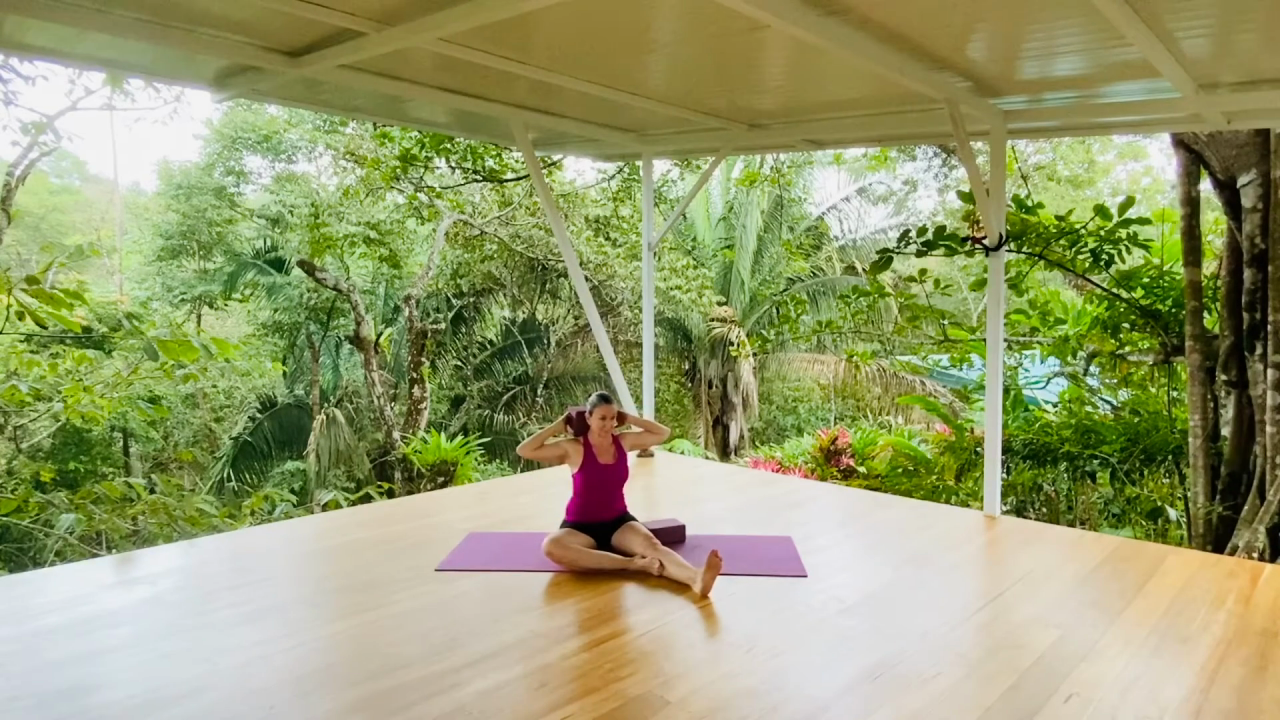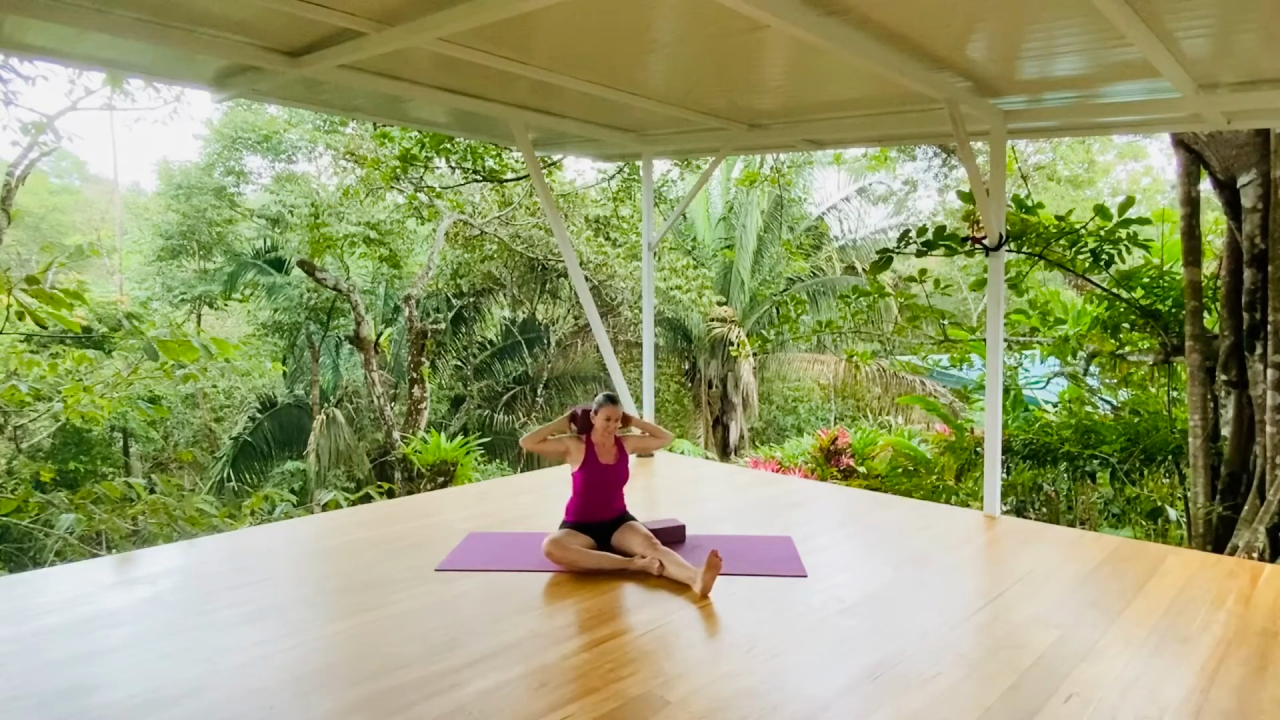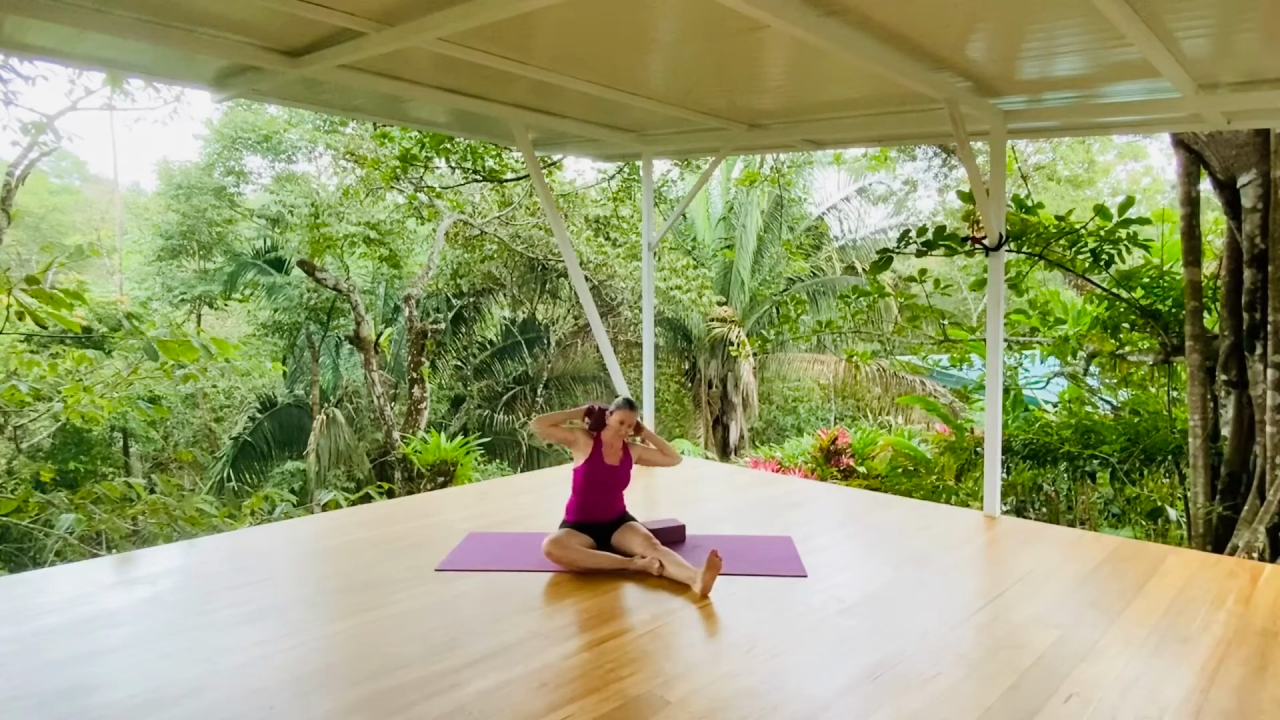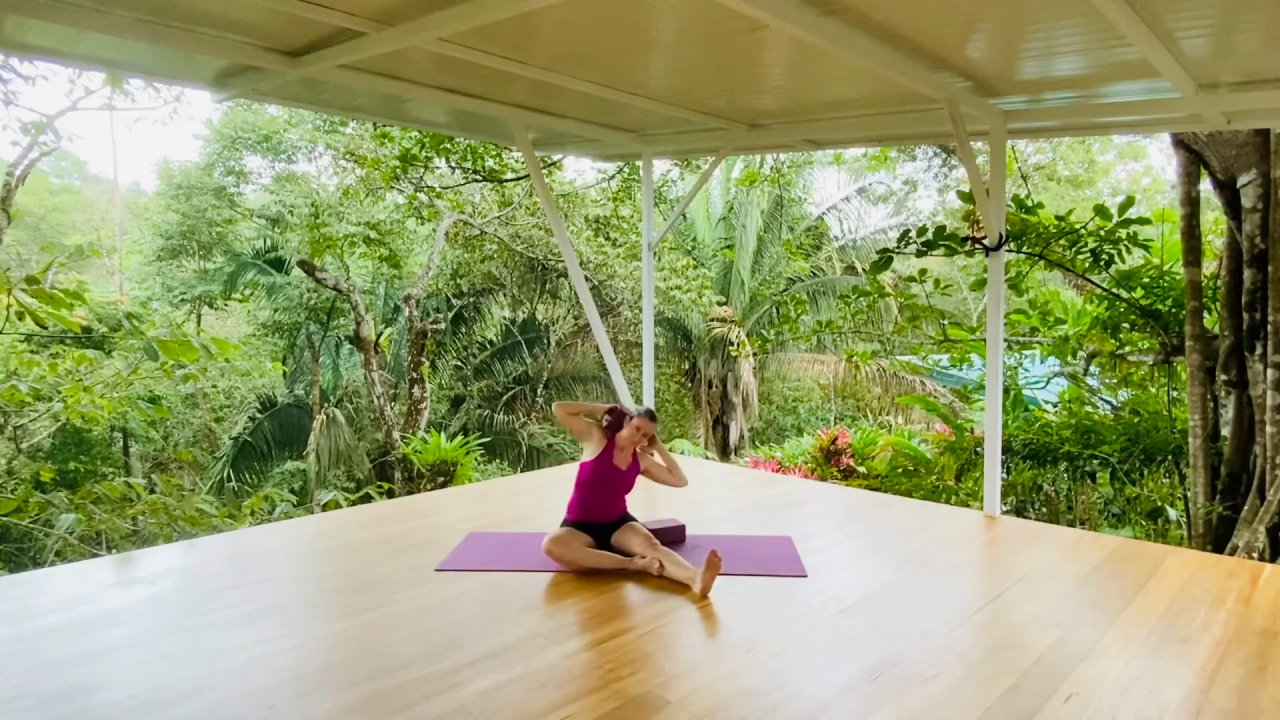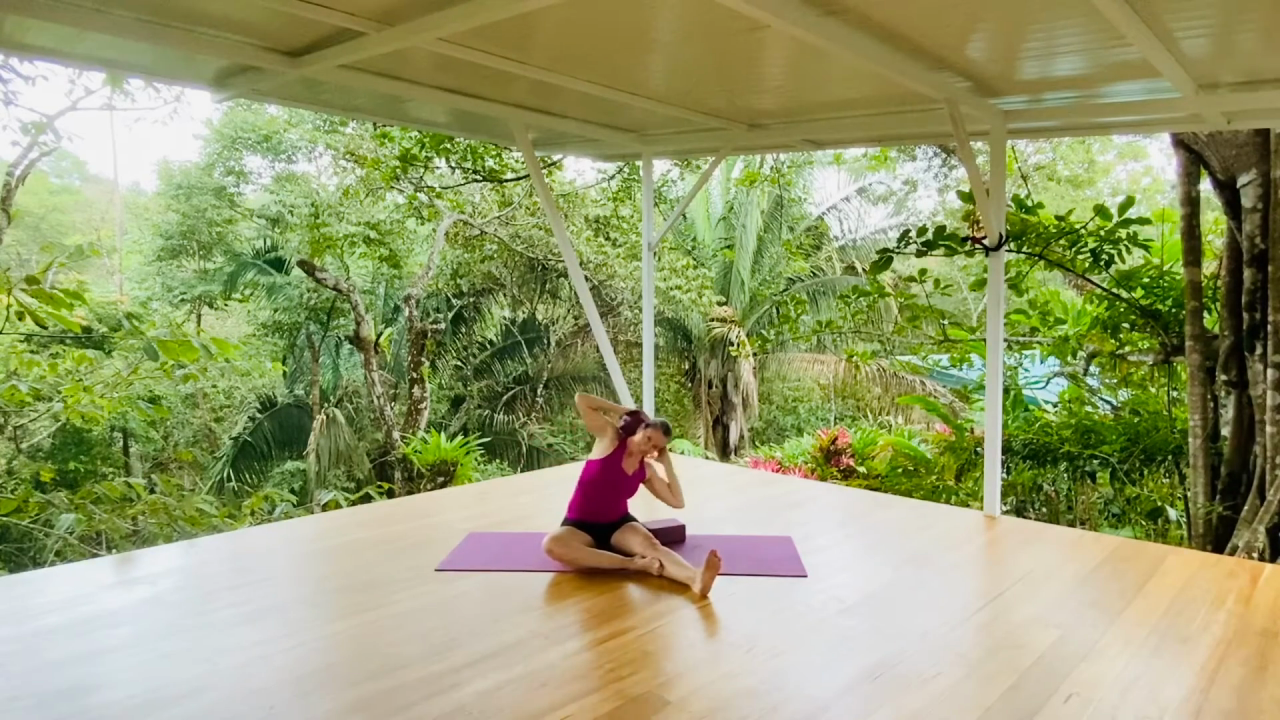
dt=0.2s
person 1, frame 1
left shoulder: (624, 441)
right shoulder: (573, 448)
left elbow: (663, 433)
right elbow: (524, 450)
left wrist: (628, 418)
right wrist: (558, 425)
left hip: (618, 521)
right hip: (580, 526)
left knee: (651, 544)
right knee: (551, 546)
left ankle: (695, 578)
right ankle: (631, 563)
person 1, frame 2
left shoulder: (626, 444)
right shoulder: (575, 446)
left elbow: (667, 438)
right elbow: (527, 442)
left wrist: (632, 421)
right wrist: (563, 421)
left hip: (618, 521)
right hip: (580, 526)
left knee: (651, 544)
right knee: (551, 547)
left ankle: (695, 578)
right ankle: (631, 563)
person 1, frame 3
left shoulder: (632, 451)
right shoulder: (583, 440)
left elbow: (674, 459)
right elbow: (538, 425)
left wrist: (644, 432)
right wrist: (580, 412)
left hip: (617, 522)
right hip: (580, 526)
left knee: (650, 544)
right knee: (552, 547)
left ankle: (695, 578)
right ankle: (632, 563)
person 1, frame 4
left shoulder: (641, 460)
right shoulder: (597, 437)
left elbow: (680, 480)
right elbow: (558, 409)
left wrist: (658, 446)
right wrist: (600, 410)
left hip: (618, 523)
right hip: (581, 526)
left knee: (651, 545)
right knee: (552, 545)
left ankle: (695, 578)
right ankle: (632, 563)
person 1, frame 5
left shoulder: (646, 469)
right shoulder: (609, 438)
left elbow: (677, 501)
right elbow: (581, 399)
left wrist: (666, 463)
right wrist: (622, 412)
left hip: (618, 524)
right hip: (581, 525)
left knee: (651, 545)
right knee: (552, 544)
left ankle: (695, 578)
right ankle: (632, 563)
